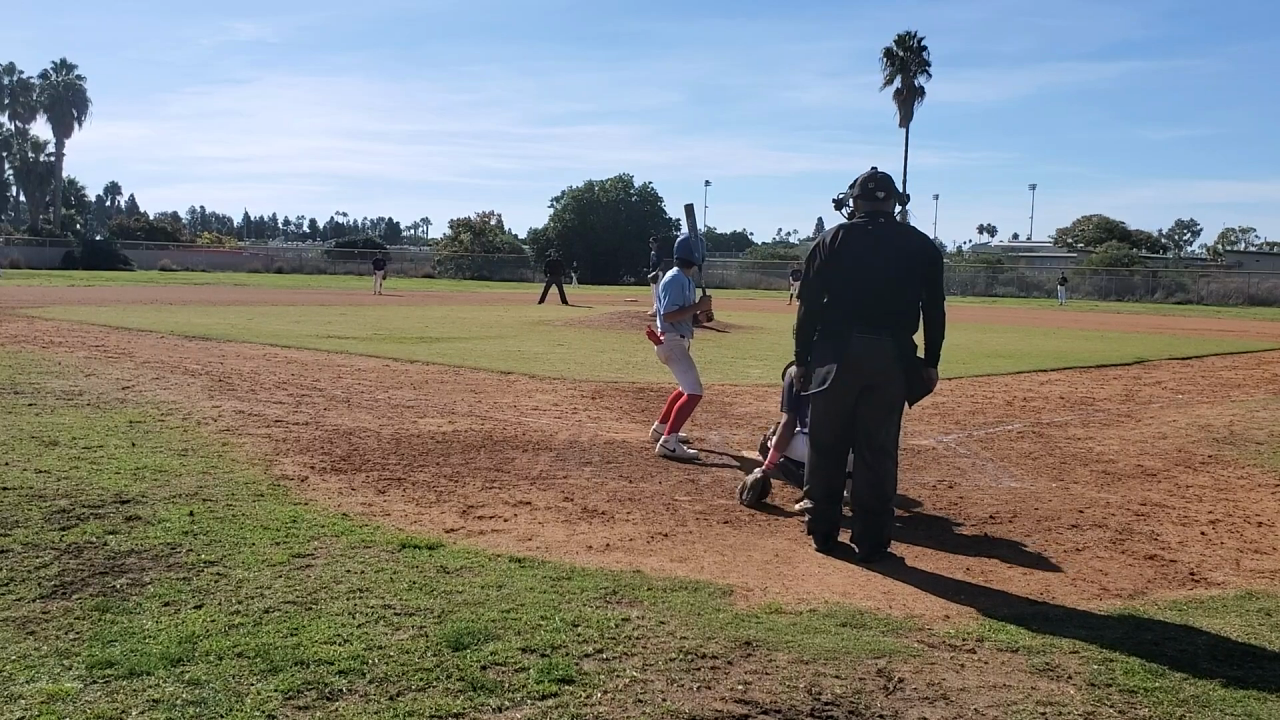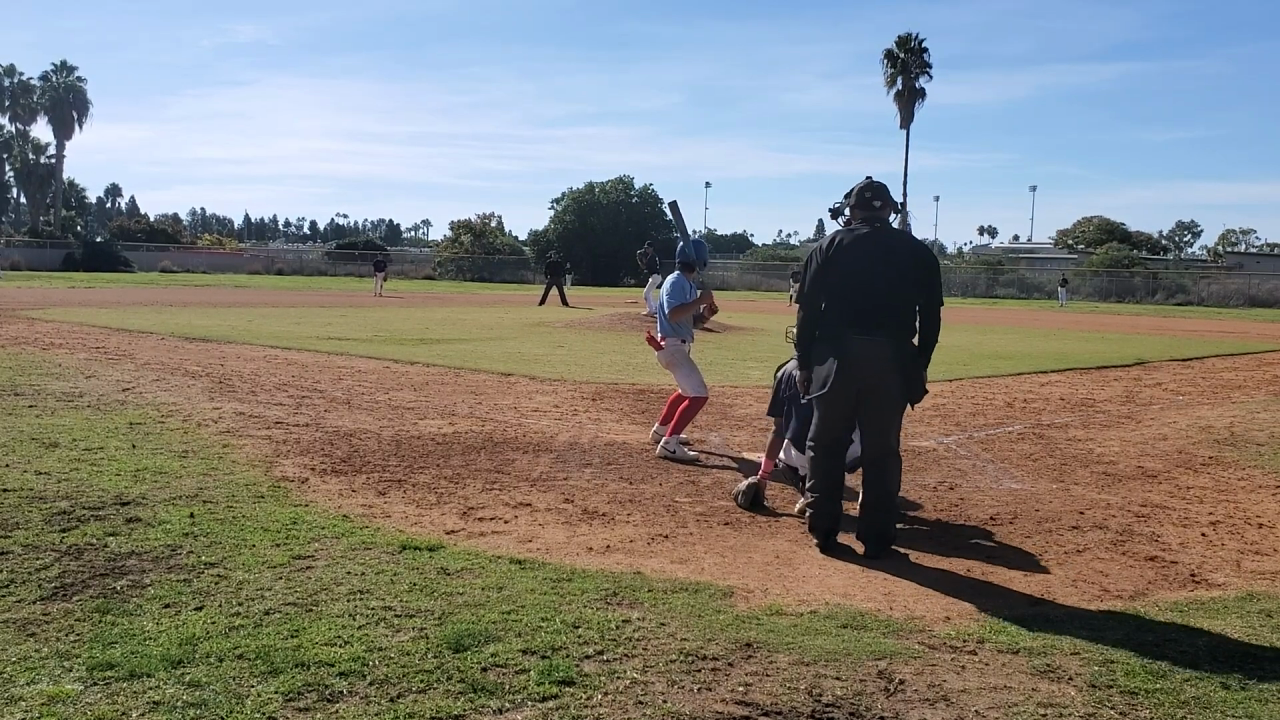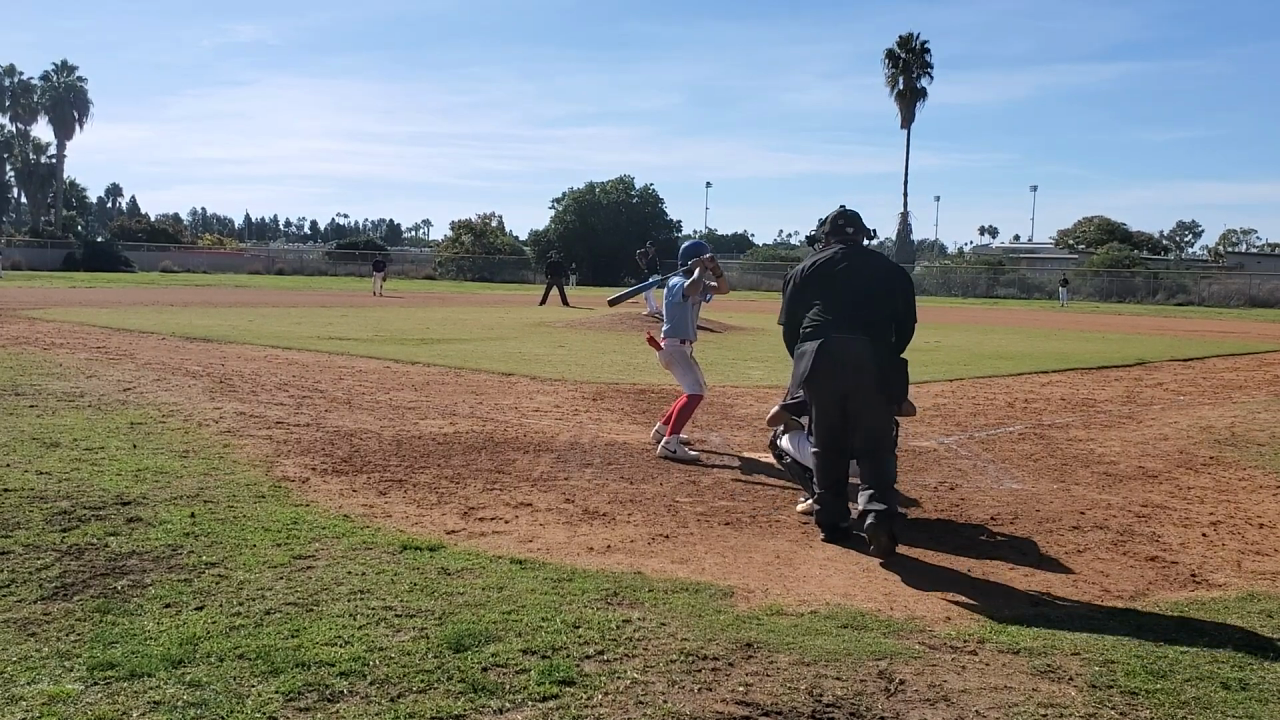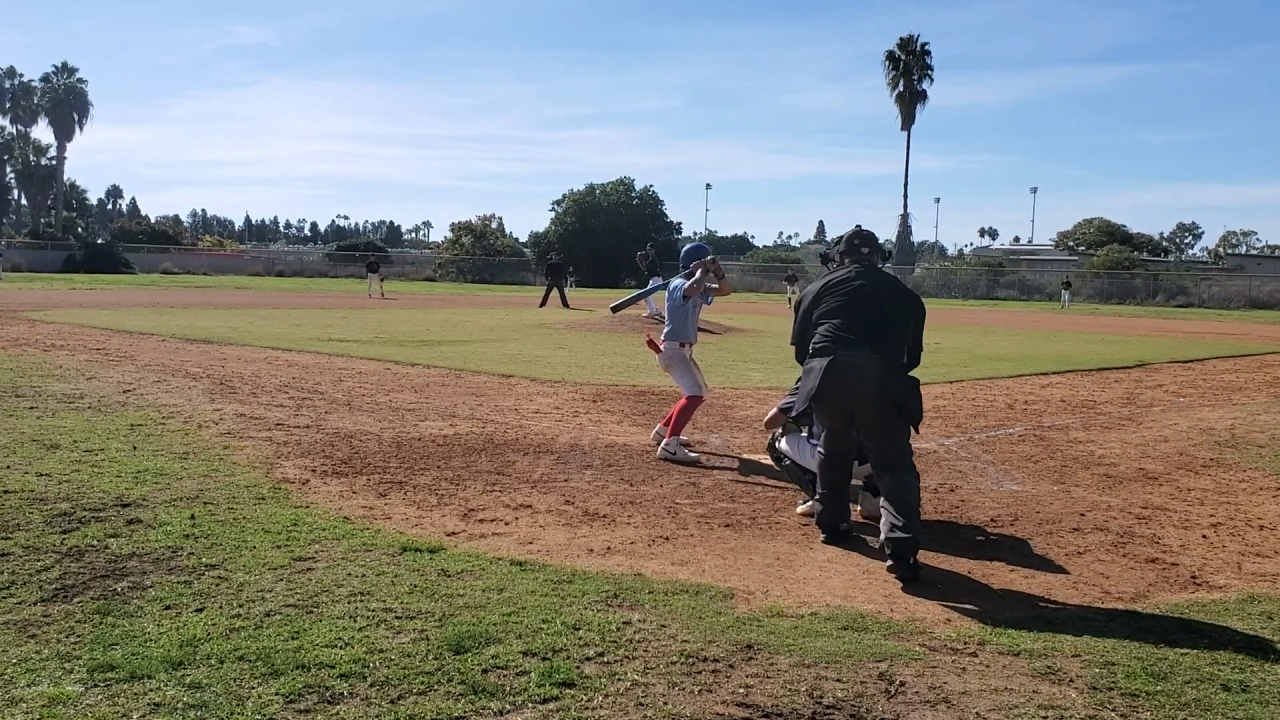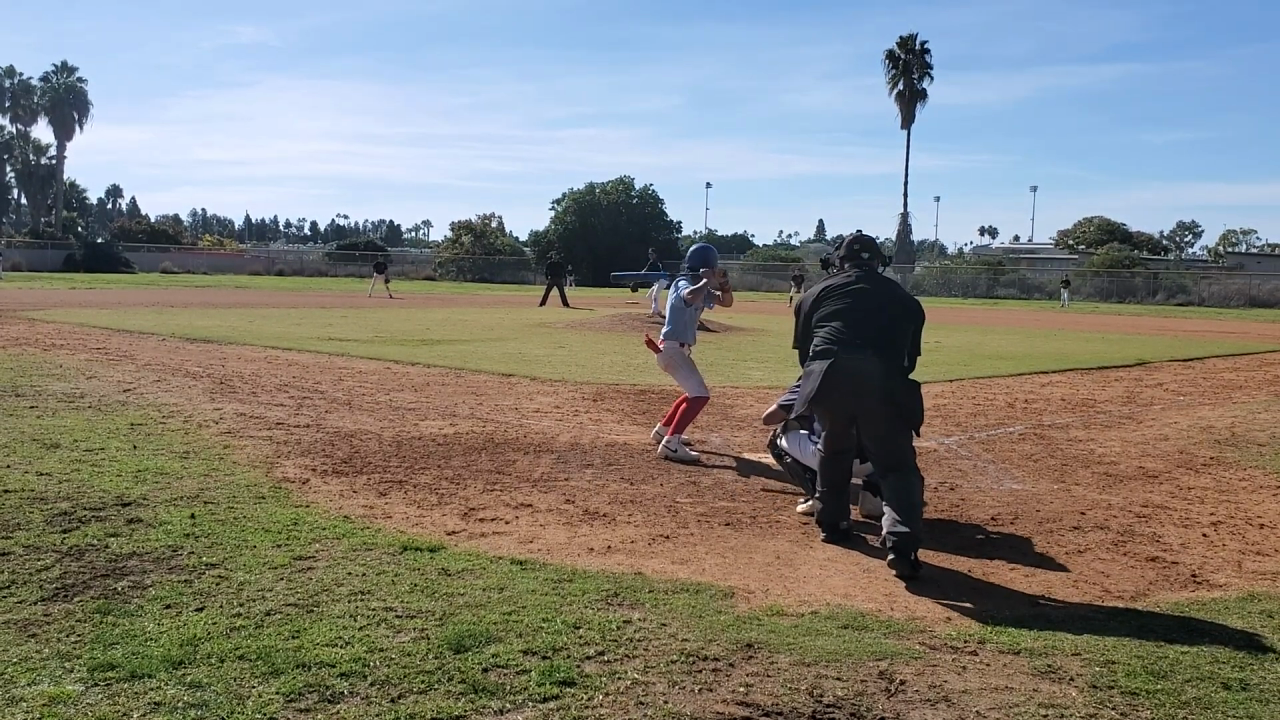
dt=1s
person 1, frame 1
left shoulder: (834, 239)
right shoulder: (921, 246)
left elbow: (809, 305)
right elbow: (934, 310)
left wrist: (802, 358)
right wrist: (930, 362)
left hip: (838, 354)
right hip: (892, 357)
left knee: (826, 446)
right knee: (878, 451)
left ankle: (823, 531)
right ankle: (871, 540)
person 1, frame 2
left shoulder: (831, 245)
right shoulder: (917, 251)
left elbow: (808, 310)
right elbow: (931, 315)
left wrist: (804, 363)
right wrist: (921, 364)
left hip: (837, 357)
right hip: (892, 360)
left knee: (826, 445)
right knee: (882, 452)
left ankle: (824, 529)
right ankle: (876, 537)
person 1, frame 3
left shoulder: (807, 268)
right shoulder: (890, 269)
left elbow: (790, 328)
right elbow: (905, 327)
left wrist: (805, 364)
right wrist: (886, 362)
left hip: (820, 356)
right hip: (871, 358)
left knee: (827, 444)
right knee: (875, 444)
left ankle: (832, 522)
right ankle: (877, 514)
person 1, frame 4
left shoulder: (818, 288)
right shoulder: (902, 293)
left elbow: (800, 349)
right elbow: (912, 355)
left hip: (827, 373)
right hip: (881, 377)
left knee: (834, 448)
right knee: (894, 463)
left ankle: (831, 524)
right ankle: (900, 548)
person 1, frame 5
left shoulder: (817, 292)
right shoulder: (902, 297)
left elbow: (803, 351)
right elbow: (909, 359)
left hip: (827, 376)
right hip: (882, 380)
left knee: (835, 446)
right knee: (897, 464)
left ankle: (831, 523)
right ankle: (902, 544)
person 2, frame 1
left shoulder: (687, 280)
right shoulder: (674, 279)
right elbow: (668, 315)
left wrist: (701, 313)
right wrist: (698, 306)
left hip: (679, 341)
right hip: (671, 342)
left knee: (687, 388)
right knee: (694, 392)
left ankle: (661, 428)
right ankle: (668, 442)
person 2, frame 2
left shoulder: (689, 285)
right shoulder: (675, 282)
right elbow: (673, 314)
left wrist: (705, 312)
right wrist: (700, 301)
left hip: (679, 346)
right hip: (672, 346)
left knee: (687, 391)
right knee: (699, 394)
left ankle: (661, 430)
right ankle: (669, 444)
person 2, frame 3
left shoulder: (694, 282)
right shoulder: (676, 282)
left elbow: (723, 289)
right elbow: (693, 289)
left wrist: (714, 268)
right wrist: (700, 269)
left hip: (684, 347)
right hip: (673, 346)
left knee: (698, 390)
right knee: (695, 392)
left ankle: (663, 429)
right ankle: (669, 443)
person 2, frame 4
left shoulder: (698, 287)
right shoulder: (678, 284)
left elbow: (725, 290)
right elbow: (693, 289)
left wrist: (716, 270)
right wrist: (702, 270)
left hip: (684, 350)
right hip: (672, 349)
left knee: (699, 393)
right knee: (694, 394)
left ankle: (663, 430)
right ankle: (669, 445)
person 2, frame 5
left shoulder: (700, 287)
right shoulder: (682, 285)
left elbow: (727, 301)
right elbow: (692, 296)
left wrist: (722, 281)
right wrist: (708, 280)
left hip: (681, 350)
right hip: (671, 349)
left knee: (694, 393)
right knee: (700, 394)
left ankle: (663, 430)
right ankle: (670, 443)
